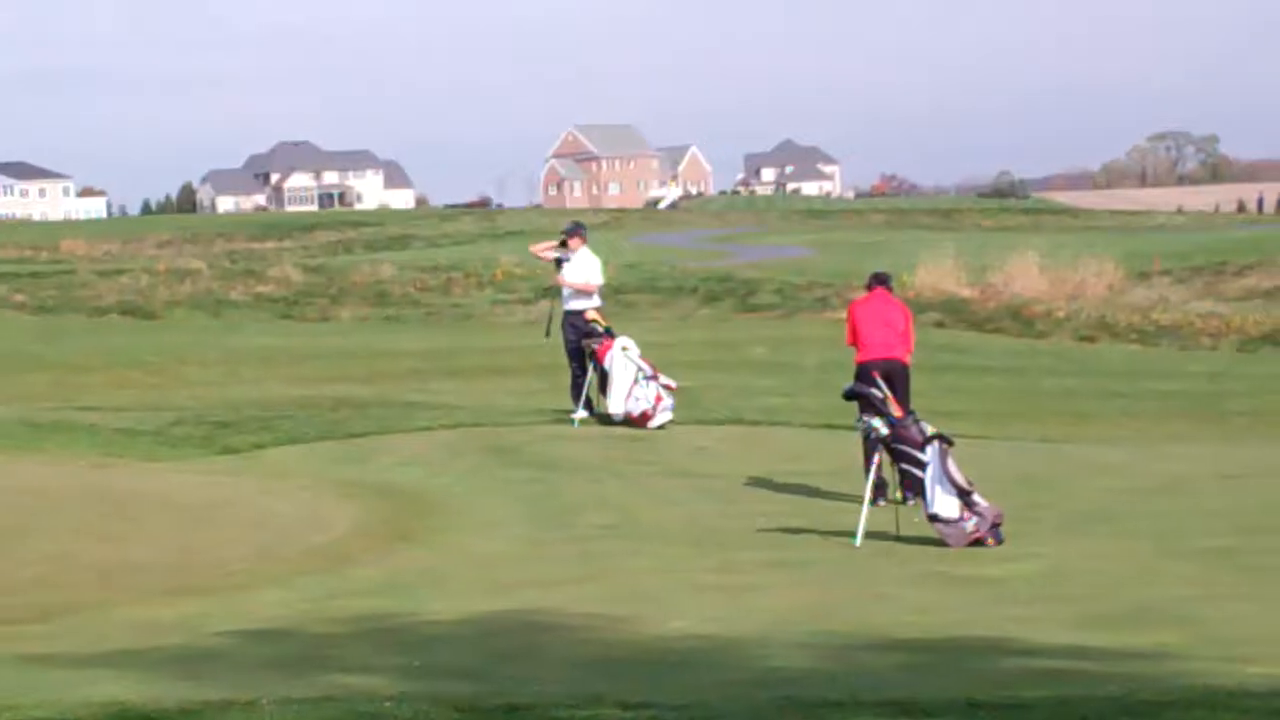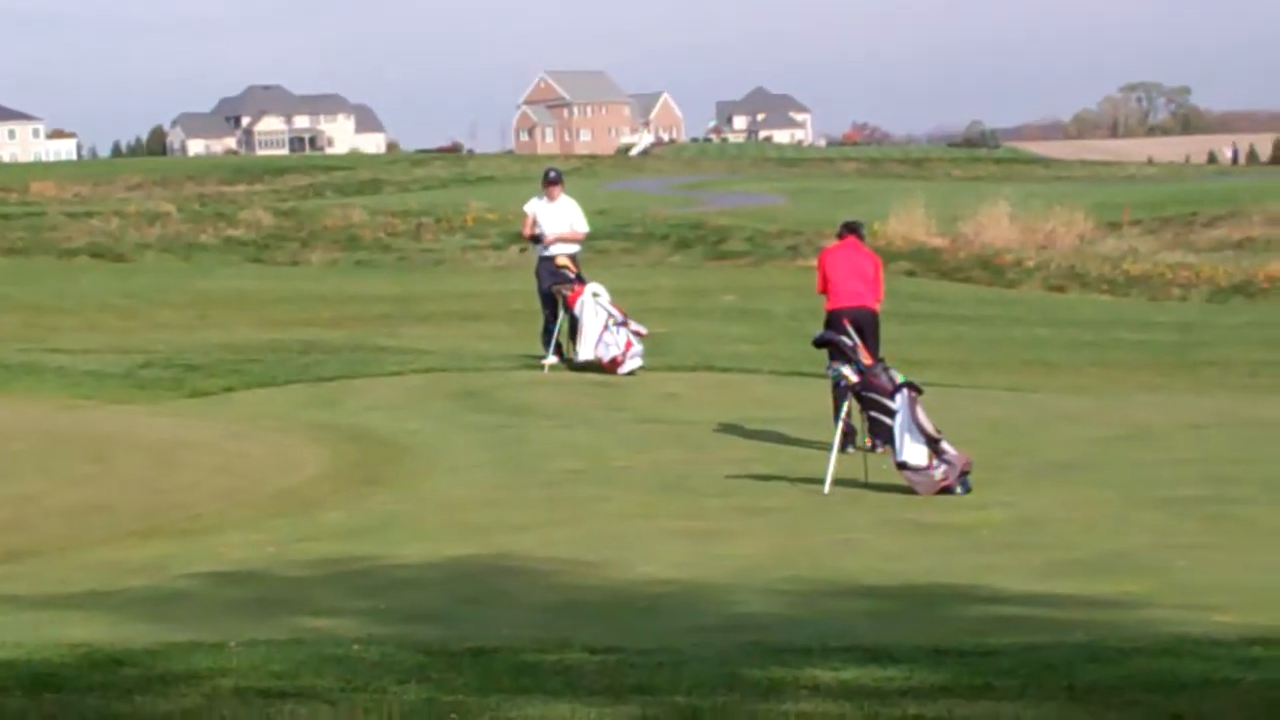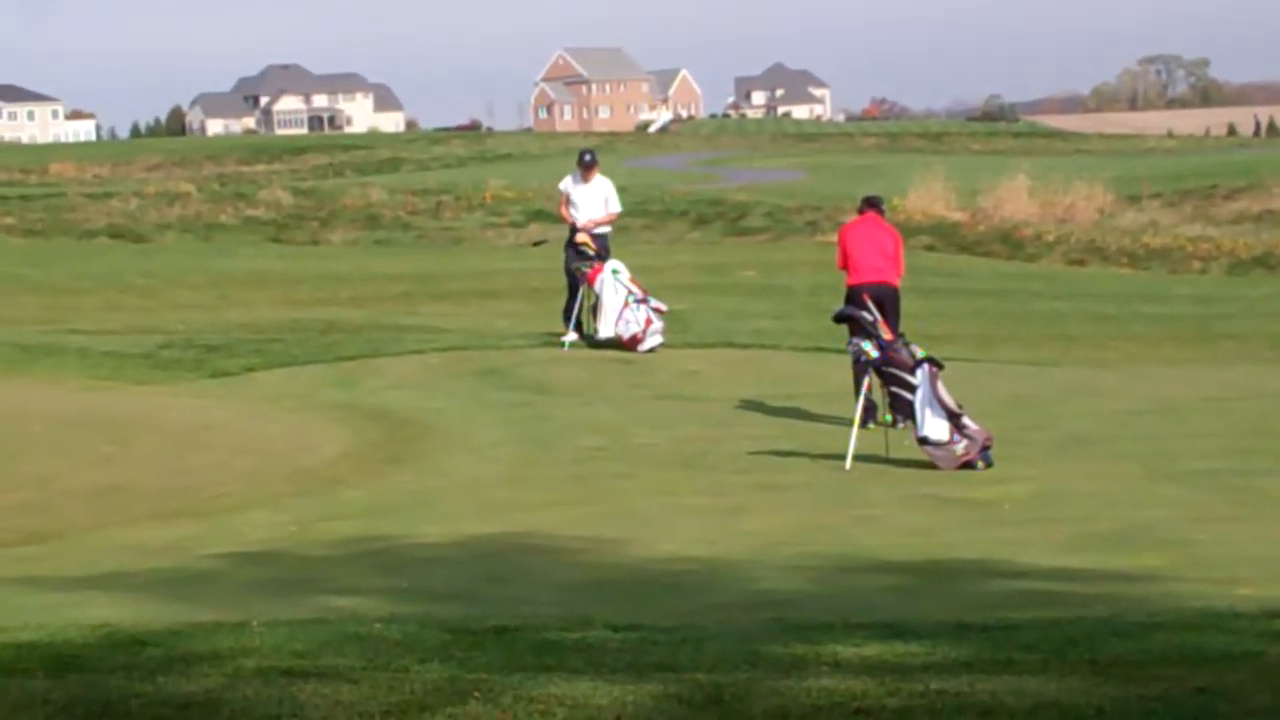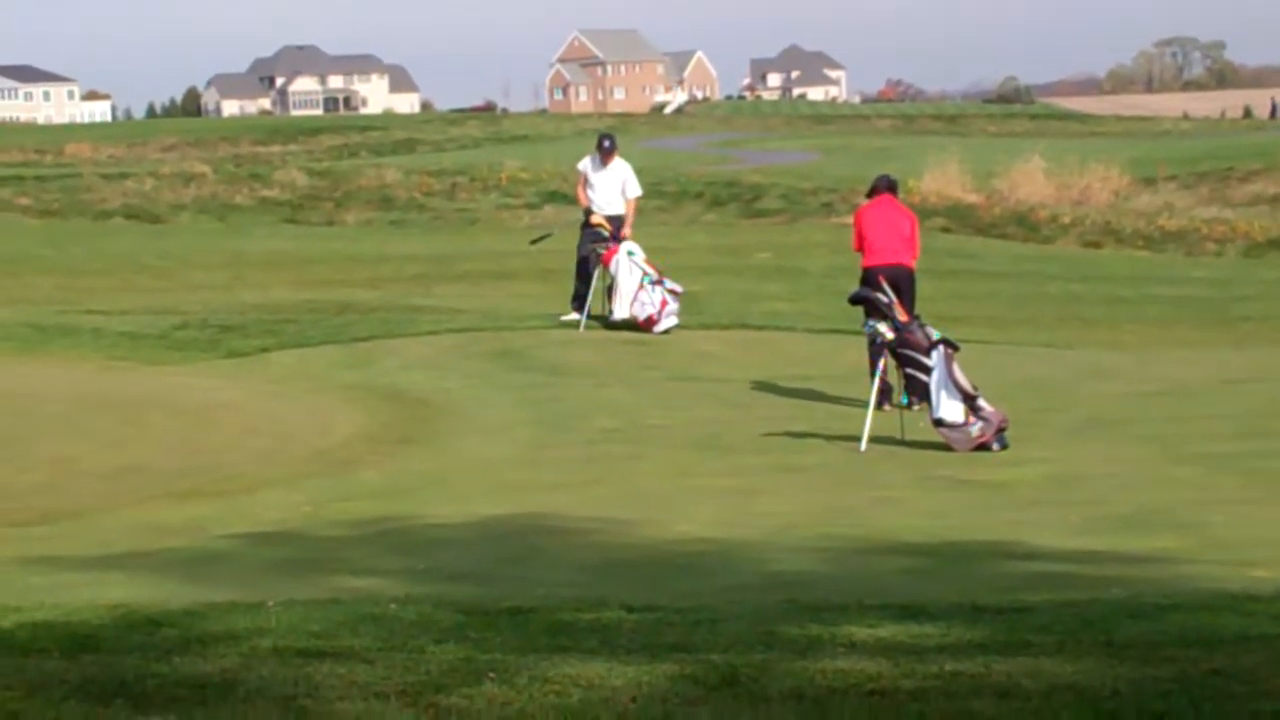
dt=0.5s
person 1, frame 1
left shoulder: (856, 306)
right shoulder: (901, 307)
left elbow: (851, 340)
right elbow: (909, 345)
left hip: (868, 365)
right hip: (897, 365)
left ankle: (878, 491)
right ankle: (910, 489)
person 1, frame 2
left shoulder: (827, 254)
right shoulder: (872, 256)
left elbow: (821, 288)
right elbow: (879, 294)
left hip: (838, 313)
right hip: (867, 313)
left ankle: (847, 438)
right ankle: (878, 437)
person 1, frame 3
left shoulder: (847, 230)
right shoulder: (892, 231)
left elbow: (842, 264)
right elbow: (899, 269)
left hip: (859, 289)
right hip: (887, 289)
left ankle: (868, 414)
person 1, frame 4
left shoulder: (862, 211)
right shoulder: (908, 214)
left elbow: (858, 246)
right elbow: (915, 251)
left hip: (874, 271)
right hip: (903, 271)
left knee: (876, 334)
left ankle: (883, 396)
right ankle: (914, 394)
person 2, frame 1
left shoulder: (591, 259)
right shoulder: (562, 255)
left elbow: (592, 287)
right elbow: (533, 250)
left wrist: (567, 283)
right wrist: (559, 244)
left hip: (589, 314)
right hip: (569, 315)
right knee: (576, 363)
right ankle: (583, 406)
person 2, frame 2
left shoulder: (571, 205)
right shoulder: (534, 204)
left elbow: (581, 235)
right elbow: (525, 230)
left wrist: (557, 236)
right wrist: (532, 236)
left hip: (568, 259)
right hip: (545, 261)
right knee: (549, 307)
right ankle: (553, 351)
person 2, frame 3
left shoulder: (606, 185)
right shoulder: (569, 182)
left elbow: (614, 214)
right elbow: (562, 207)
left wrist: (593, 222)
right wrist: (571, 223)
left hip: (599, 238)
right hip: (576, 238)
right knee: (573, 282)
right ankle: (573, 328)
person 2, frame 4
left shoulder: (625, 169)
right shoulder: (587, 163)
left elbow: (631, 200)
right elbow: (580, 188)
left wrist: (628, 226)
right wrist: (585, 208)
left hip: (615, 221)
right hip: (592, 219)
right knee: (583, 262)
right ankle: (578, 309)
